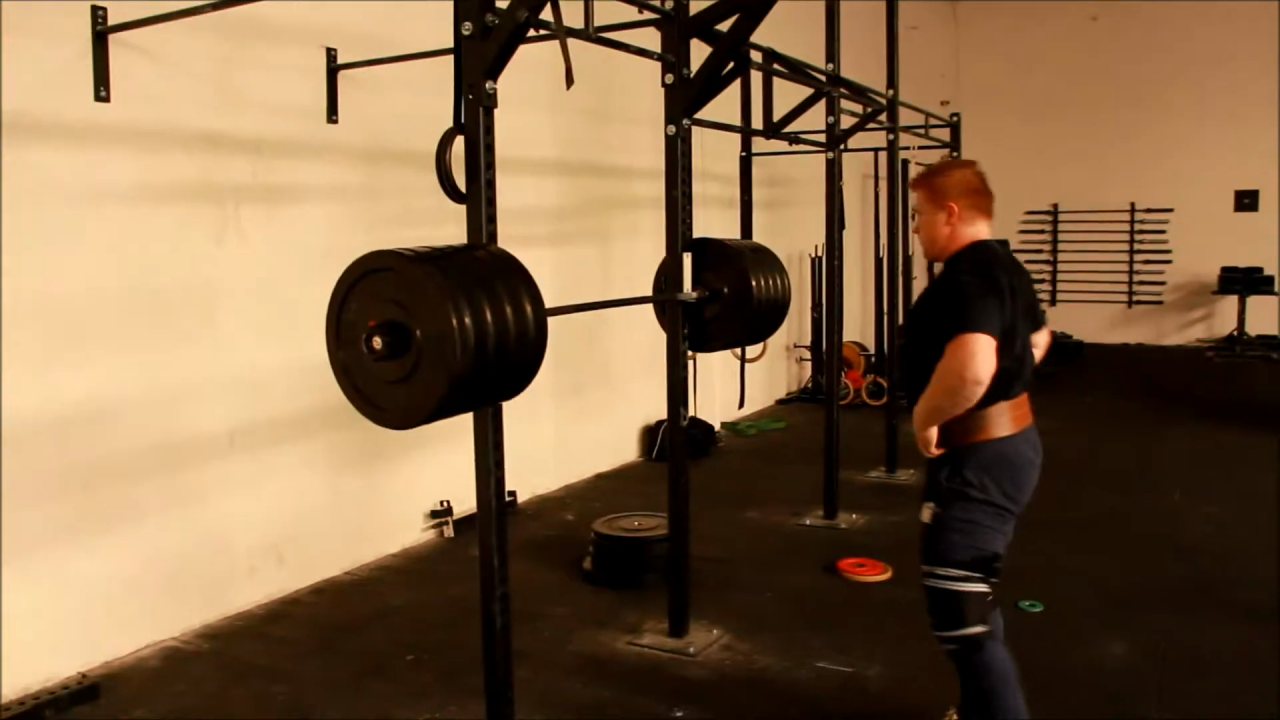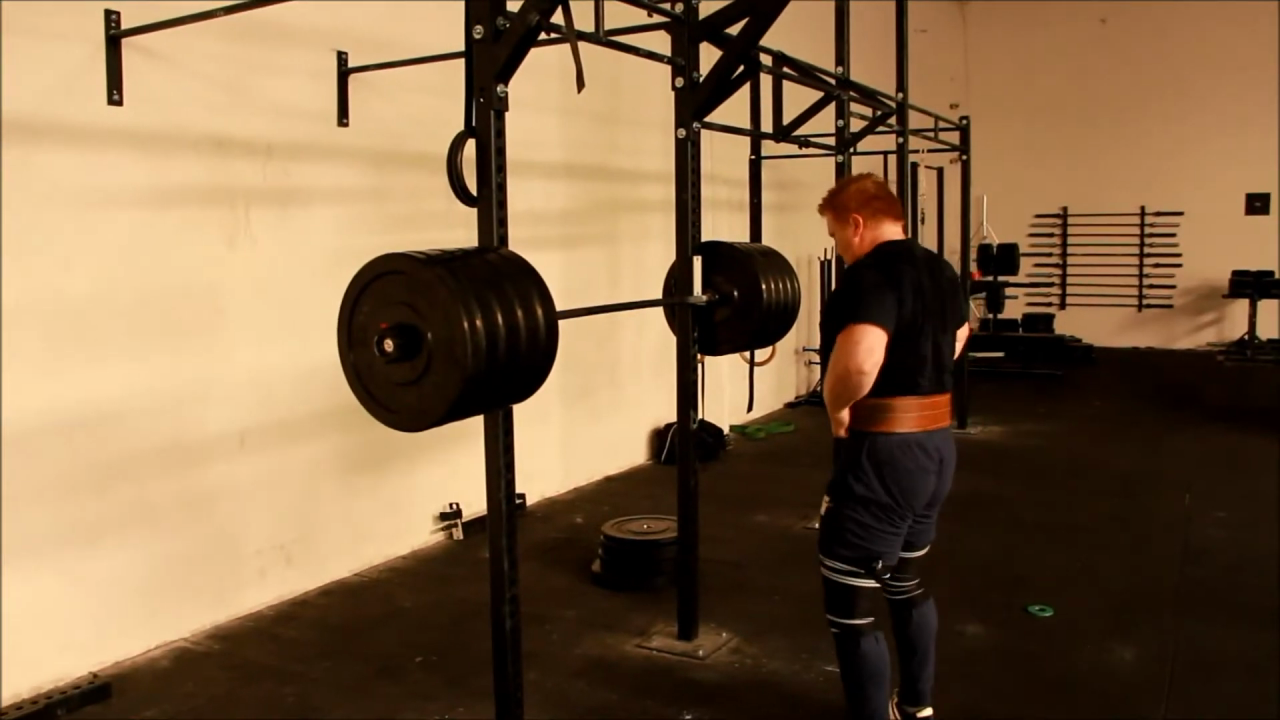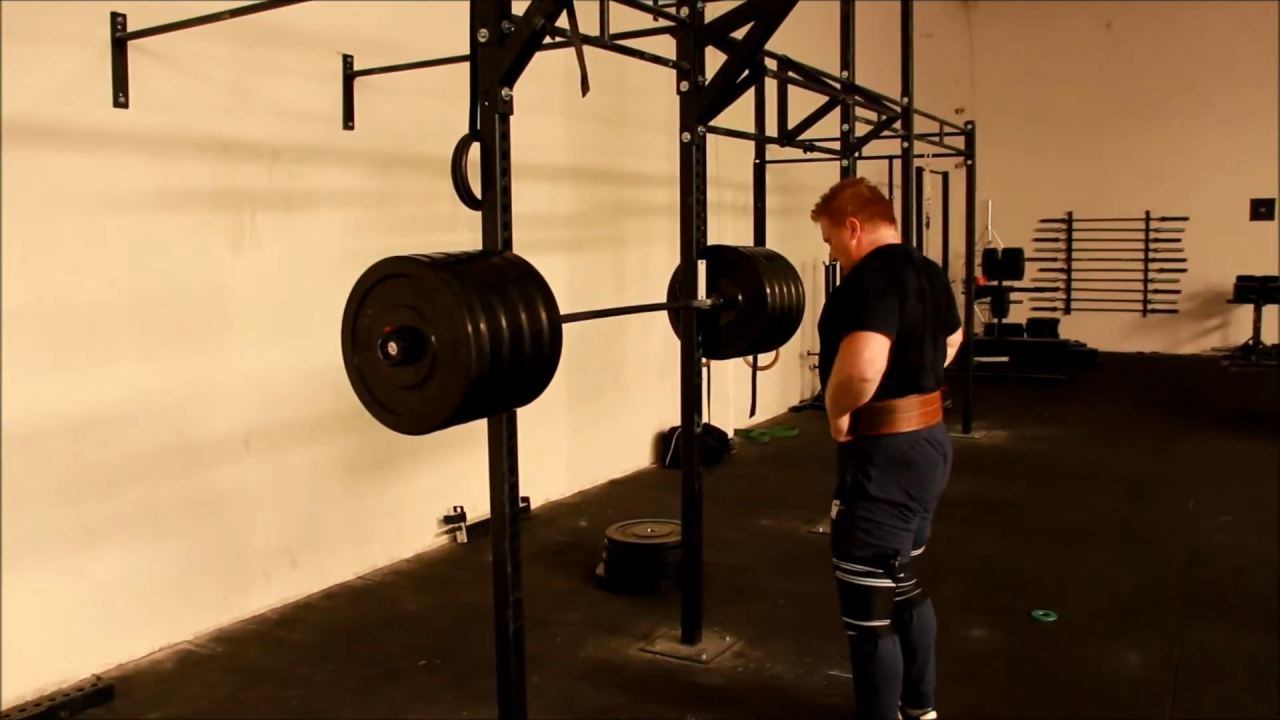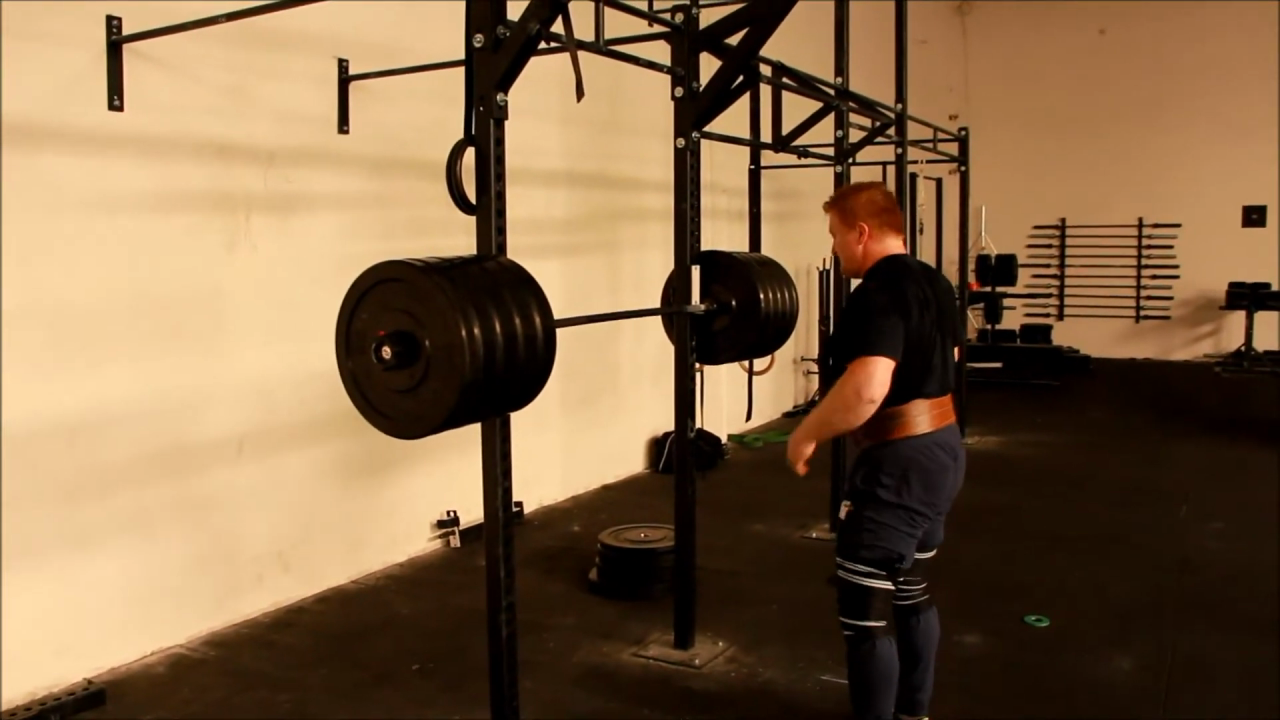
dt=1s
person 1, frame 1
left shoulder: (965, 278)
right shoulder: (1006, 268)
left elbow: (970, 367)
right elbow: (1038, 338)
left wrist: (923, 419)
left hip: (978, 461)
right hip: (1007, 447)
left knee: (960, 619)
right knee: (972, 597)
person 1, frame 2
left shoulder: (869, 275)
right shoulder: (938, 270)
left elbow: (857, 361)
left wrist: (836, 407)
left hip: (882, 456)
right hip: (935, 448)
left knee: (850, 606)
right knee: (904, 582)
person 1, frame 3
left shoulder: (871, 278)
right shoulder: (927, 272)
left elbow: (861, 367)
right elbow: (951, 340)
left wrist: (837, 410)
left hip: (885, 457)
right hip: (928, 445)
left knee: (868, 607)
right knee: (904, 585)
person 1, frame 4
left shoulder: (879, 293)
right shoulder: (932, 282)
left elbow: (865, 390)
left wrist: (805, 432)
left hip: (898, 464)
right hip: (941, 448)
left knee: (865, 611)
right knee: (911, 591)
